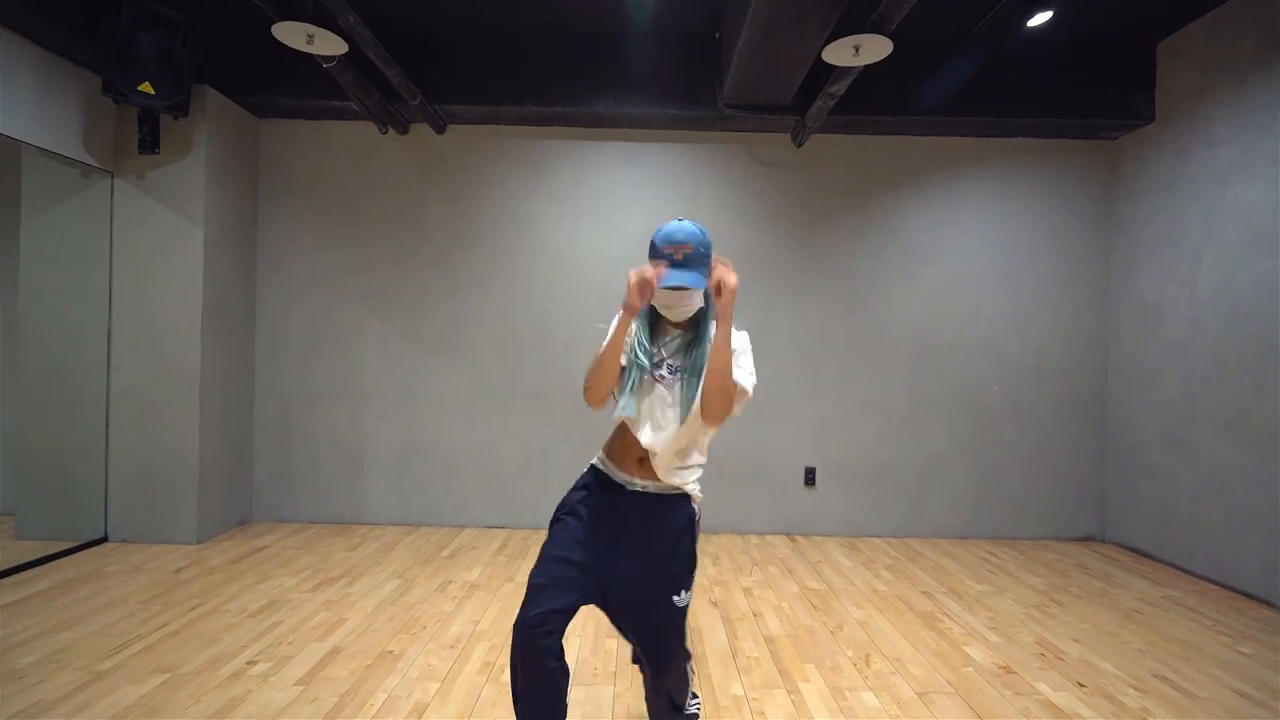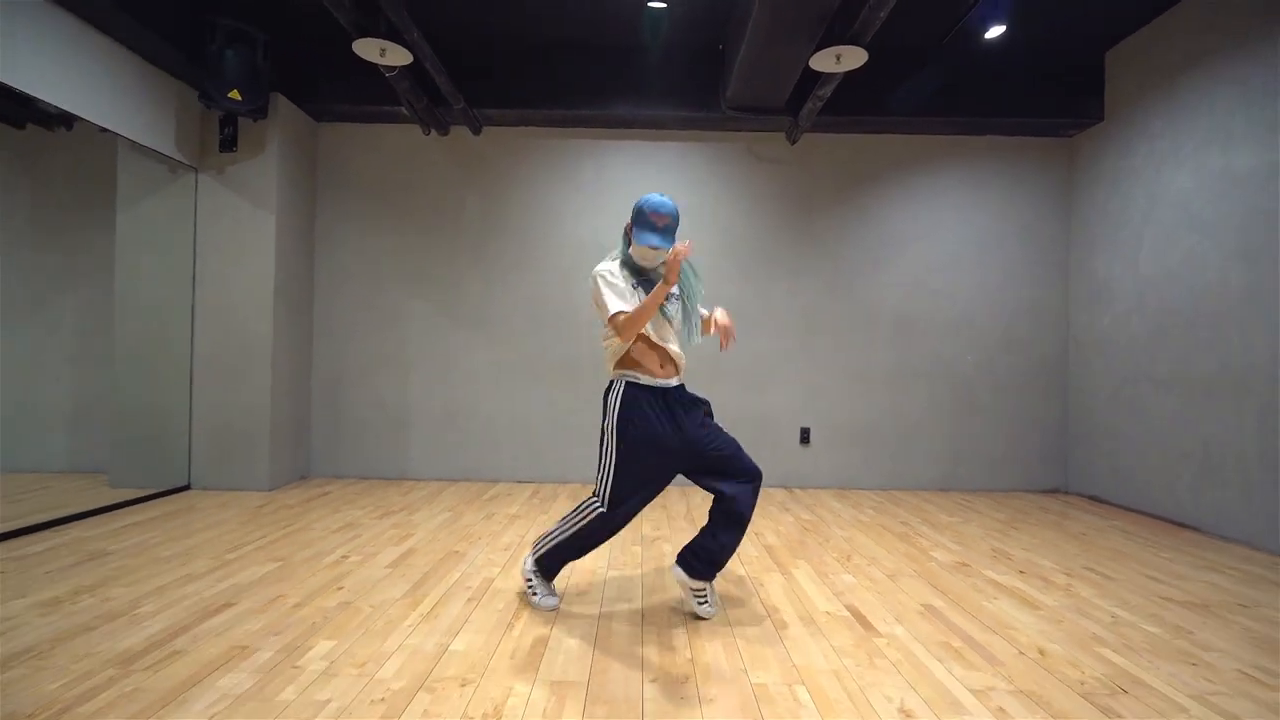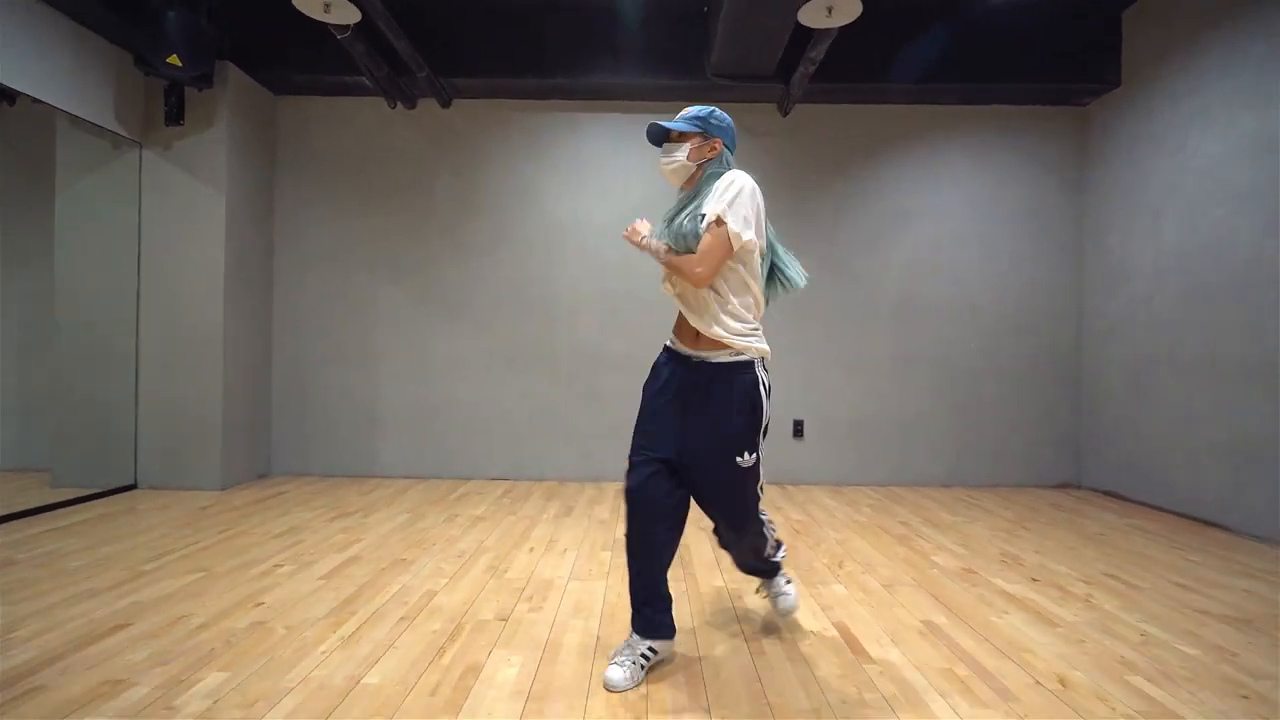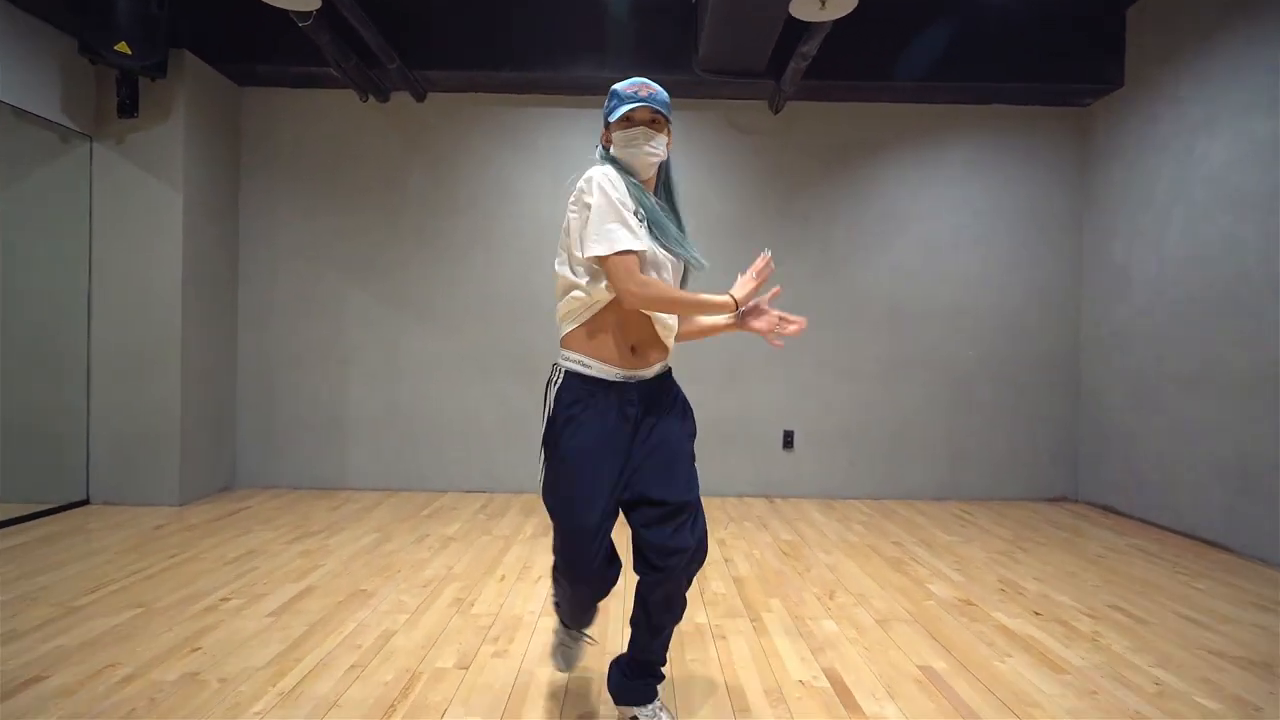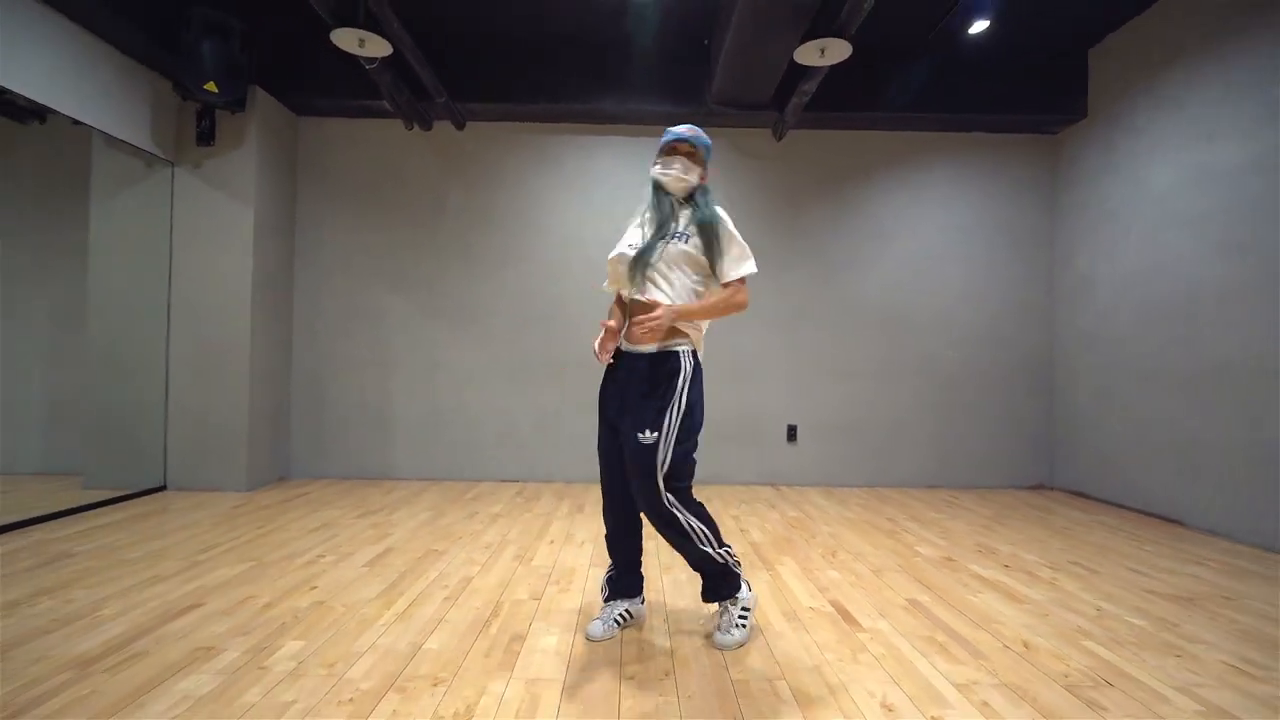
dt=1s
person 1, frame 1
left shoulder: (730, 342)
right shoulder: (632, 330)
left elbow: (716, 411)
right elbow: (593, 394)
left wrist: (723, 319)
right wrist: (628, 314)
left hip: (667, 514)
right hip: (602, 491)
left knee: (662, 650)
right knee: (535, 625)
person 1, frame 2
left shoulder: (679, 278)
right shoulder: (609, 273)
left elbow: (695, 322)
right elbow: (626, 330)
left wrist: (716, 317)
right wrist: (666, 284)
left hip: (678, 398)
right hip: (635, 398)
left knee: (743, 481)
right knee: (613, 503)
left ankle: (696, 570)
person 1, frame 3
left shoulder: (735, 188)
right shoulder: (696, 208)
left elbow: (700, 275)
left wrist: (652, 246)
left hip: (732, 378)
right hip: (678, 370)
left knee: (731, 505)
right knee: (649, 494)
left ankle: (768, 569)
right ankle: (649, 635)
person 1, frame 4
left shoulder: (660, 216)
right shoulder: (600, 186)
right elbow: (629, 291)
left wrist: (739, 321)
right wrist: (726, 303)
left hip: (655, 398)
right hip: (588, 394)
left knee: (676, 547)
right knee: (585, 554)
right ankle: (573, 622)
person 1, frame 5
left shoulder: (713, 222)
right shoulder: (640, 224)
left elbow: (737, 295)
left wrist: (676, 312)
right wrist: (611, 326)
left hip: (673, 368)
right hip: (626, 367)
left knee: (660, 491)
right knee: (620, 493)
left ankle: (731, 592)
right ankle: (625, 596)
